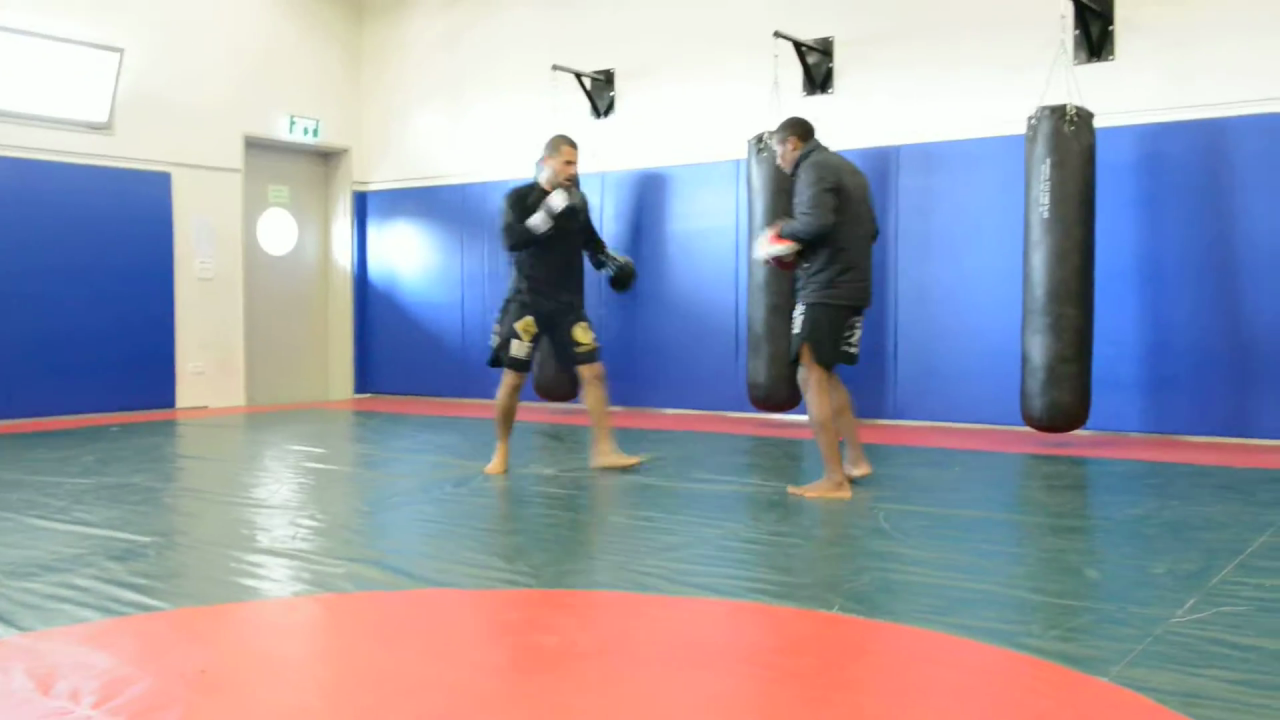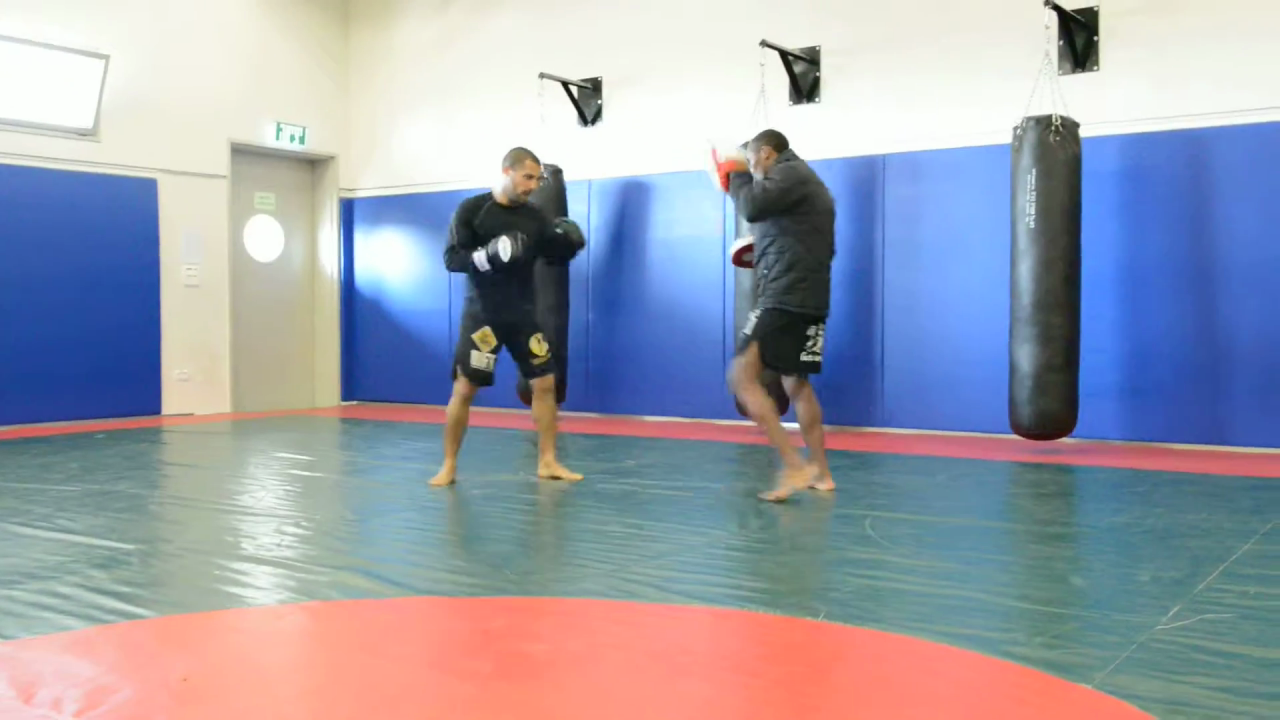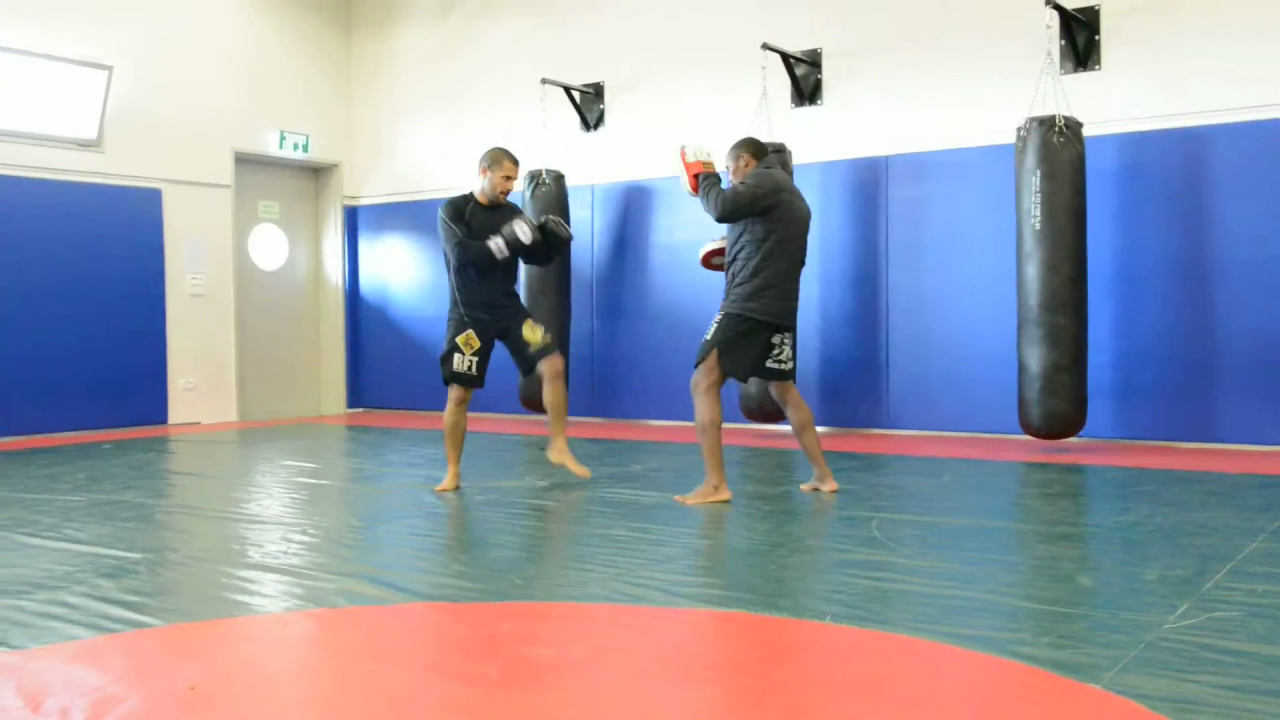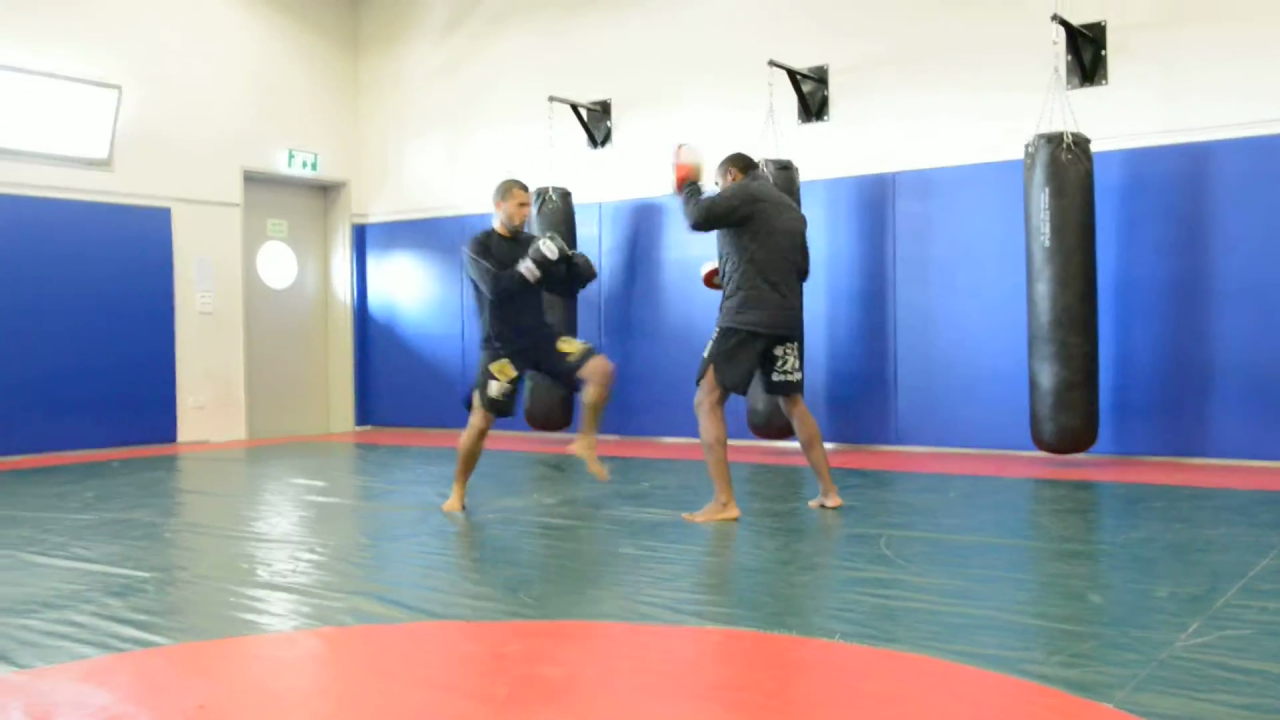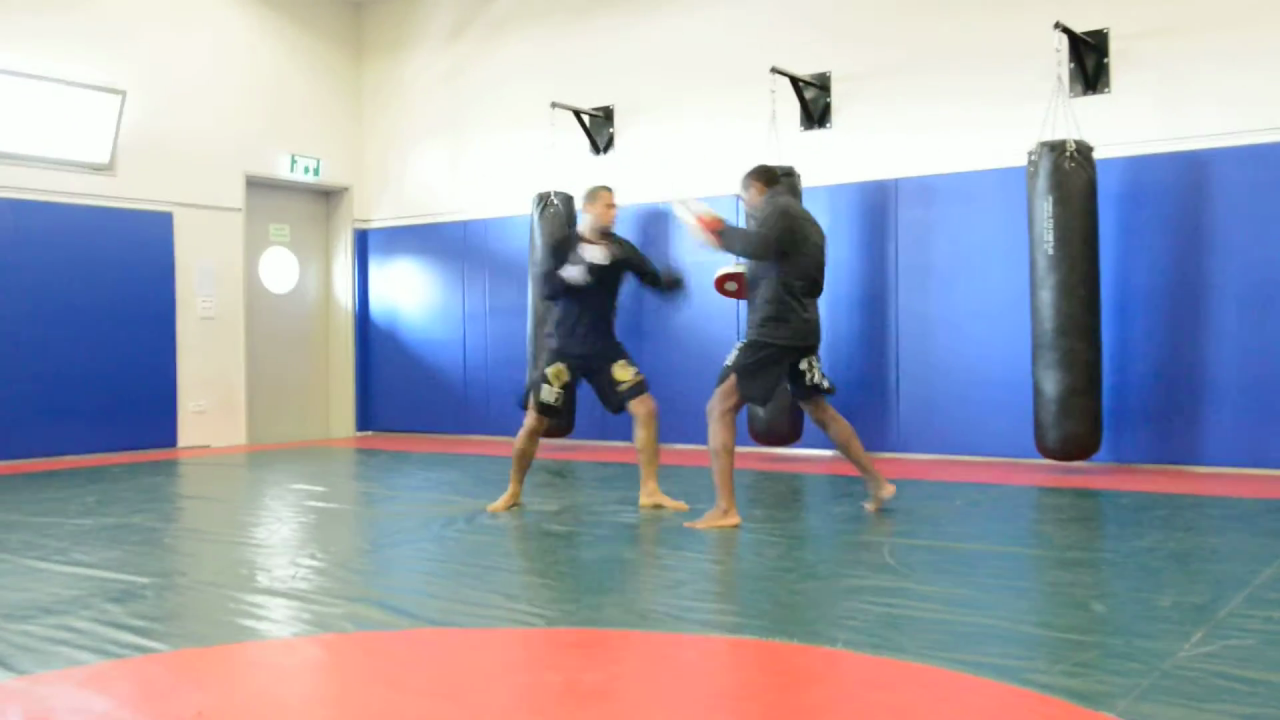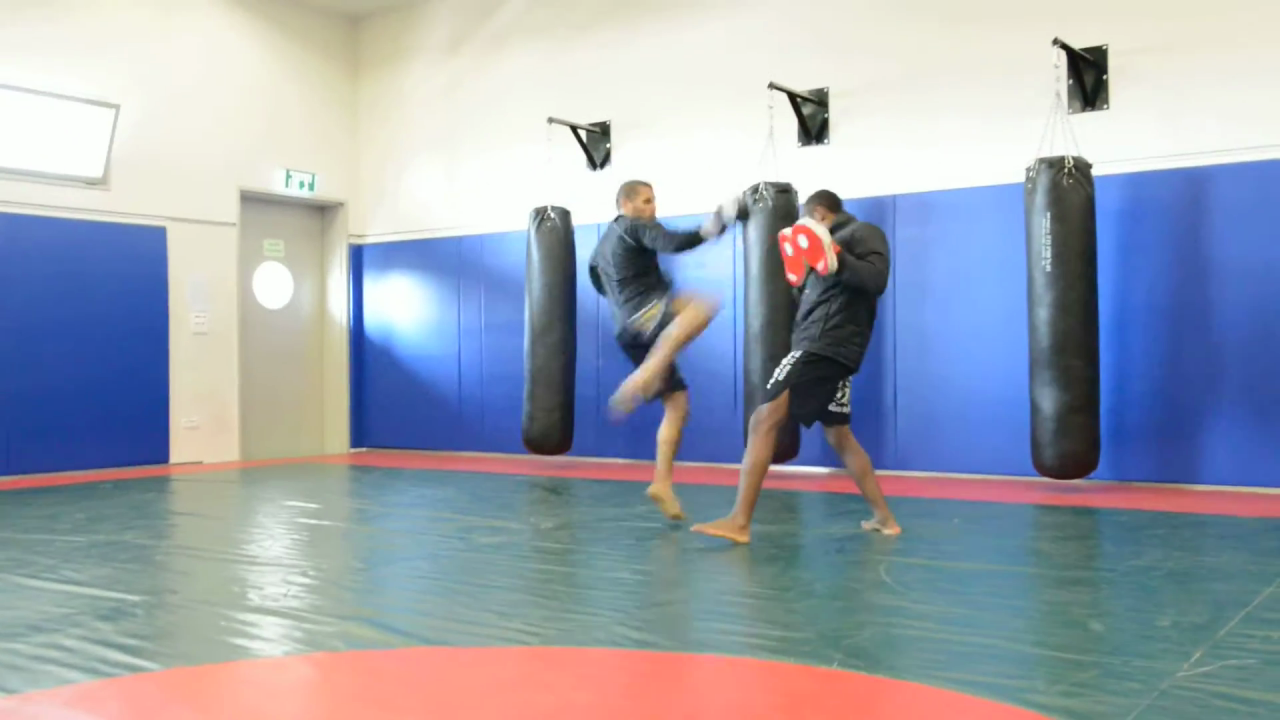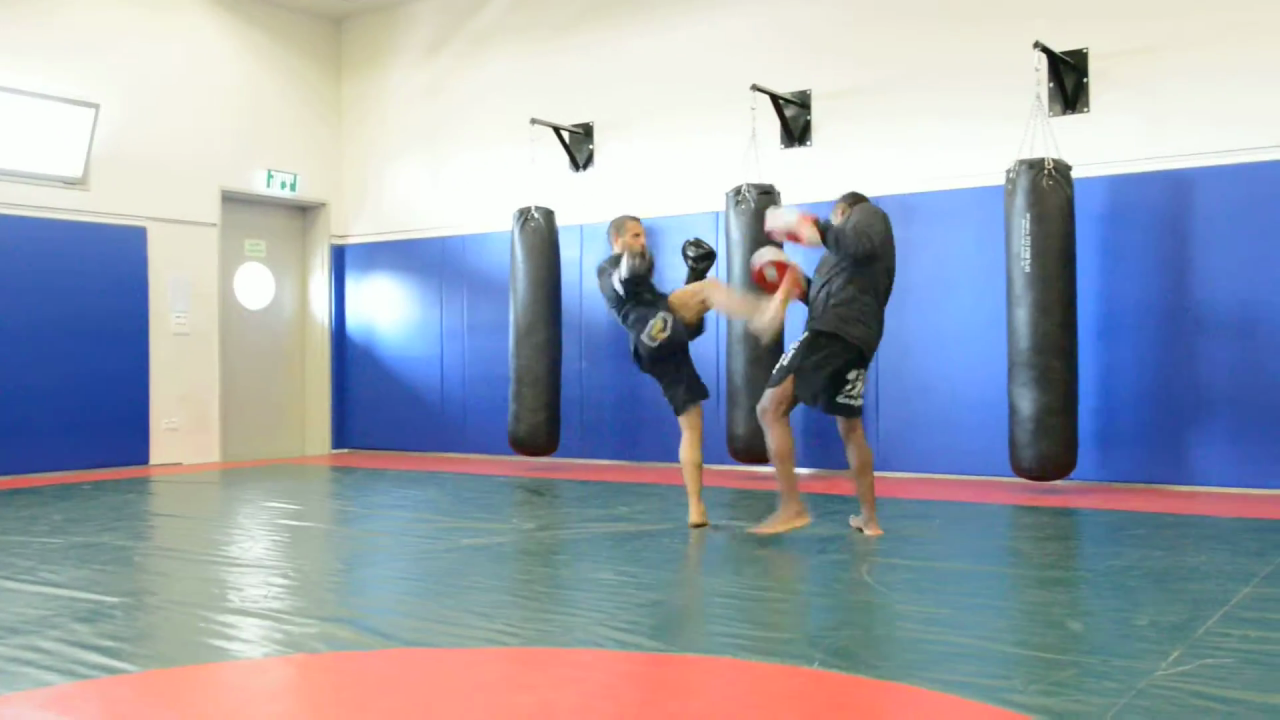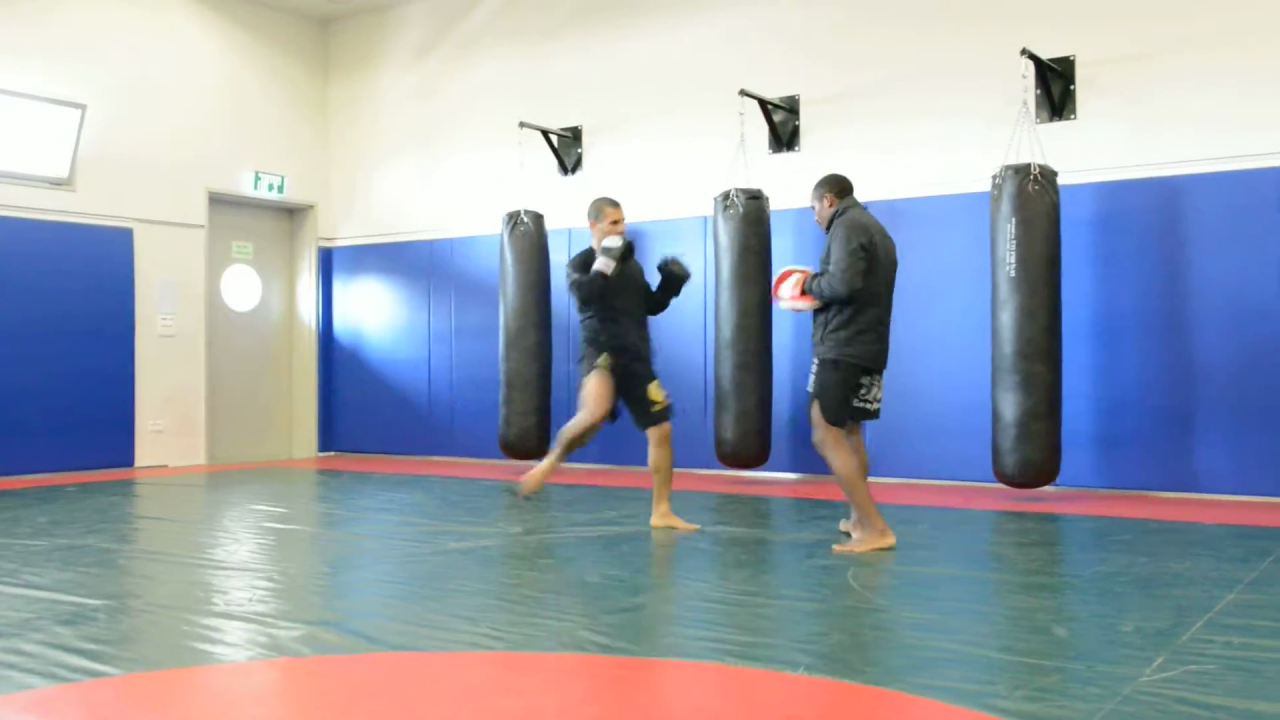
dt=0.3s
person 1, frame 1
left shoulder: (815, 168)
right shoulder: (848, 169)
left elbow: (817, 222)
right elbow: (871, 230)
left wrist: (783, 231)
left hip: (825, 290)
right hip: (852, 288)
left knee: (812, 377)
right knee: (825, 374)
left ankle: (834, 479)
right ankle: (854, 458)
person 1, frame 2
left shoulder: (789, 174)
right shoulder: (812, 184)
left elbow: (754, 208)
left wrist: (736, 176)
right wrist: (764, 253)
left hip: (785, 298)
right hip: (811, 299)
left knee: (743, 376)
right knee: (796, 383)
left ankle: (794, 463)
right ankle: (820, 472)
person 1, frame 3
left shoulder: (765, 181)
right shoulder: (793, 195)
left elbow: (722, 208)
left wrist: (703, 178)
left hip: (748, 305)
right hip: (782, 307)
left knee: (704, 383)
right knee: (784, 389)
left ankle: (715, 484)
right ankle: (823, 475)
person 1, frame 4
left shoulder: (746, 194)
right shoulder: (790, 208)
left elbow: (699, 217)
left wrist: (687, 184)
left hip: (744, 318)
right hip: (786, 320)
left knee: (707, 401)
right knee: (792, 402)
left ankle: (723, 502)
right ankle: (828, 490)
person 1, frame 5
left shoulder: (778, 211)
right shoulder: (807, 223)
left elbow: (746, 244)
left wrist: (716, 229)
left hip: (771, 332)
right hip: (803, 331)
left knee: (720, 409)
right knee: (821, 410)
left ankle: (724, 509)
right ankle: (878, 486)
person 1, frame 6
left shoulder: (864, 233)
right shoulder: (837, 240)
left elbow: (875, 281)
left wrist: (835, 259)
right wrist: (805, 284)
left hip: (824, 348)
right hip: (834, 350)
left knee: (763, 423)
right knee: (840, 435)
left ankle: (738, 522)
right ankle: (884, 517)
person 1, frame 7
left shoulder: (870, 215)
right shoulder: (879, 237)
left elbow: (862, 244)
left wrist: (814, 228)
right wrist: (807, 288)
left hip: (831, 331)
right hip: (860, 341)
left knee: (771, 409)
right knee: (850, 426)
left ankle: (791, 508)
right ankle: (868, 516)
person 1, frame 8
left shoulder: (848, 225)
right shoulder: (877, 231)
left elbow: (847, 283)
left wrist: (811, 284)
right wrist: (821, 293)
left hip: (841, 348)
right hip: (871, 348)
left knee: (827, 437)
right knee: (850, 431)
left ankle: (875, 528)
right ankle: (861, 520)
person 2, frame 1
left shoulder: (575, 201)
right shoulder: (520, 198)
left elbow: (590, 239)
right elbow: (512, 240)
left wrist: (610, 260)
right wrist: (548, 212)
left hip: (568, 303)
right hip: (528, 301)
left knee: (593, 372)
right knee: (512, 380)
left ankle: (604, 450)
right ankle: (501, 452)
person 2, frame 2
left shoulder: (533, 215)
right shoulder: (471, 210)
left elbow: (556, 252)
right elbow: (452, 259)
left wrist: (569, 240)
right wrist: (492, 254)
left hip: (522, 313)
right hip: (483, 314)
left knee: (544, 384)
right knee: (464, 390)
left ankle: (548, 461)
right ankle: (448, 466)
person 2, frame 3
left shoulder: (512, 213)
right shoulder: (453, 210)
left elbow: (536, 257)
right elbow: (462, 256)
left wrist: (553, 239)
right wrist: (506, 241)
left hip: (509, 309)
right hip: (469, 316)
left knee: (553, 368)
right knee: (458, 395)
left ankle: (559, 449)
right ankle: (452, 473)
person 2, frame 4
left shoulder: (532, 243)
right shoulder: (478, 246)
left elbow: (564, 287)
right elbow: (497, 289)
left wrist: (578, 272)
right wrist: (534, 262)
left hip: (541, 336)
right hip: (502, 347)
left knee: (602, 370)
right knee: (480, 422)
left ankle: (586, 440)
right ankle: (458, 492)
person 2, frame 5
left shoulder: (621, 247)
right shoulder: (561, 247)
left elbow: (653, 279)
right elbow: (548, 290)
left wrist: (671, 281)
right wrist: (579, 266)
left hip: (605, 347)
right hip: (565, 348)
left knee: (646, 410)
right knee: (535, 425)
left ankle: (650, 491)
right ankle: (513, 490)
person 2, frame 6
left shoulder: (606, 243)
right shoulder: (632, 226)
left elbow: (601, 284)
right elbow: (676, 242)
right wrist: (720, 220)
left hip: (633, 328)
right hip: (644, 308)
left knee: (678, 405)
right knee: (701, 310)
left ankle: (663, 485)
right ankle: (648, 373)
person 2, frame 7
left shoulder: (631, 267)
right shoulder: (611, 266)
right elbow: (615, 291)
left wrist: (696, 270)
right wrist: (624, 276)
left hip: (656, 348)
right hip: (659, 330)
left knee: (692, 427)
right knee: (707, 289)
left ankle: (695, 509)
right ankle: (764, 316)
person 2, frame 8
left shoulder: (630, 263)
right shoulder: (581, 263)
left elbow: (650, 306)
right elbow: (585, 295)
left wrist: (670, 284)
right wrist: (606, 259)
left hip: (636, 358)
right hip: (601, 354)
left knee: (662, 432)
right knee: (595, 414)
left ankle: (662, 512)
right ankle: (550, 462)
